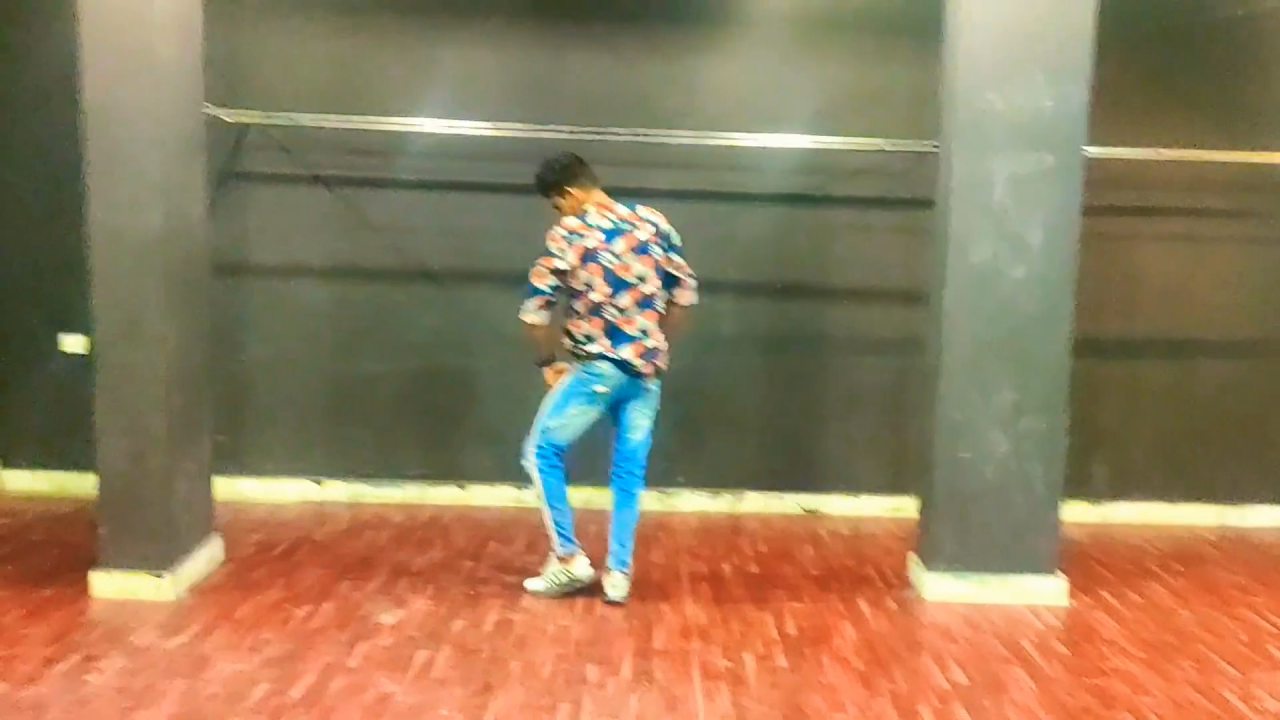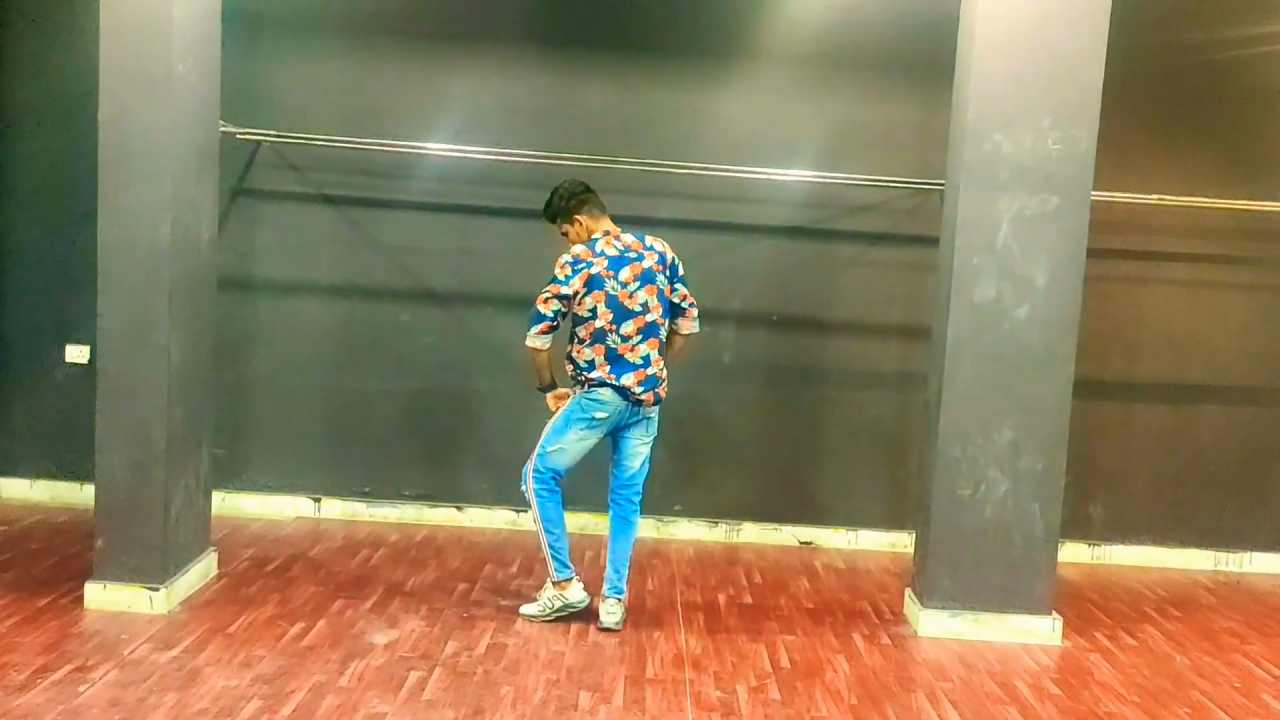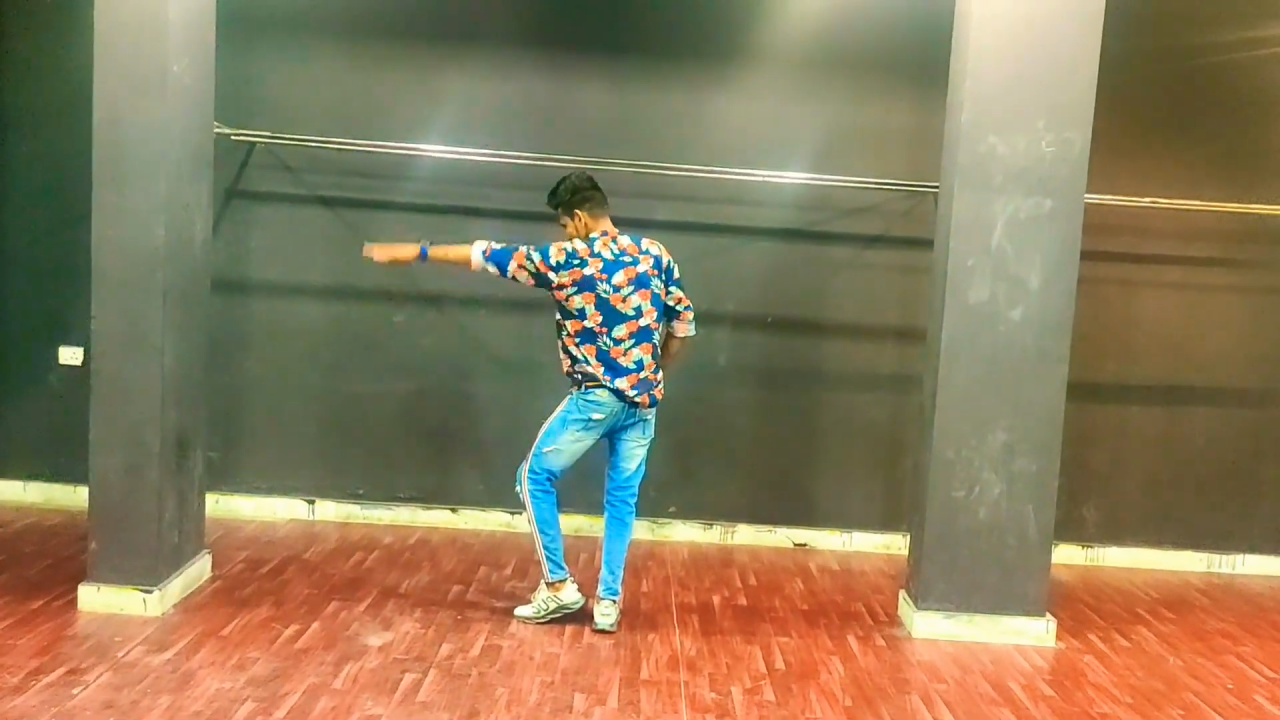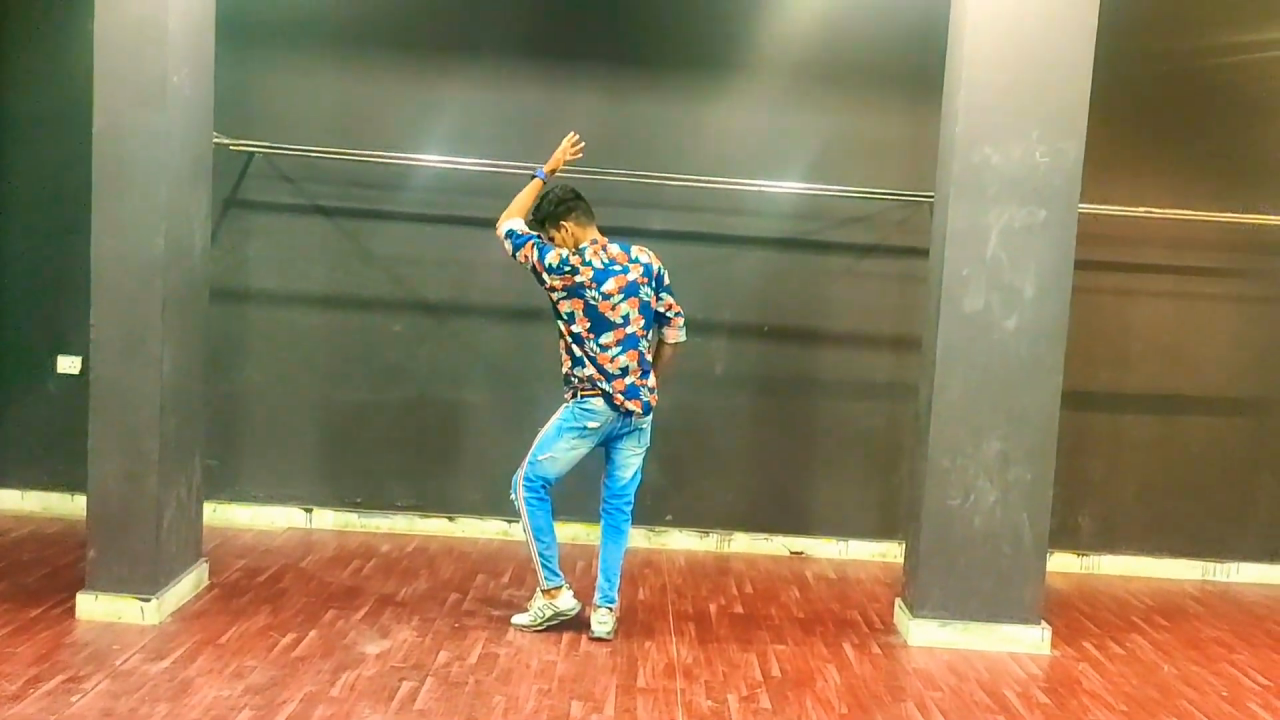
dt=1s
person 1, frame 1
left shoulder: (570, 233)
right shoulder: (652, 221)
left elbow: (534, 310)
right elbow: (685, 292)
left wrist: (548, 362)
left hip: (598, 369)
right hip: (647, 370)
left knee: (542, 451)
right knee: (629, 470)
left ankle: (570, 559)
right ankle: (619, 573)
person 1, frame 2
left shoulder: (577, 261)
right shoulder: (659, 251)
left elbow: (538, 334)
right elbow: (687, 322)
left wrist: (549, 388)
left hip: (598, 395)
right hip: (648, 398)
left knee: (540, 476)
right knee: (627, 497)
left ankle: (565, 585)
right ankle: (614, 599)
person 1, frame 3
left shoulder: (566, 260)
right shoulder: (655, 253)
left elbow: (489, 256)
right elbow: (683, 324)
left wrist: (419, 252)
left hip: (596, 397)
right hip: (643, 400)
left knee: (535, 476)
right knee: (622, 498)
left ankle: (559, 585)
right ankle: (608, 600)
person 1, frame 4
left shoulder: (562, 267)
right shoulder: (645, 261)
left elbow: (508, 226)
right elbow: (673, 331)
left wrist: (546, 171)
left hip: (591, 405)
right hip: (639, 407)
left knee: (530, 484)
right knee: (619, 506)
left ankle: (555, 593)
right ankle: (605, 609)
